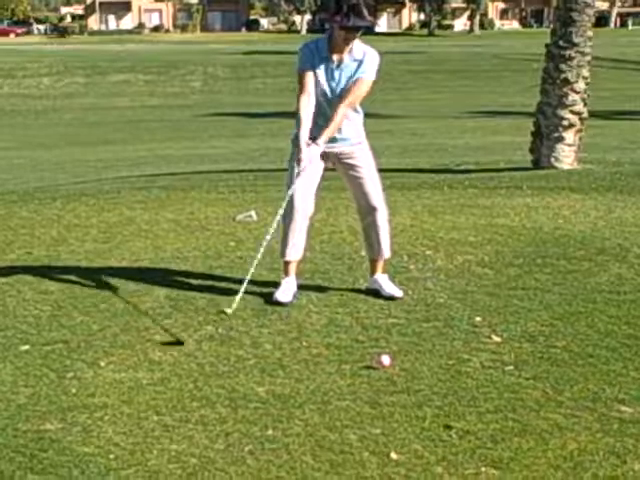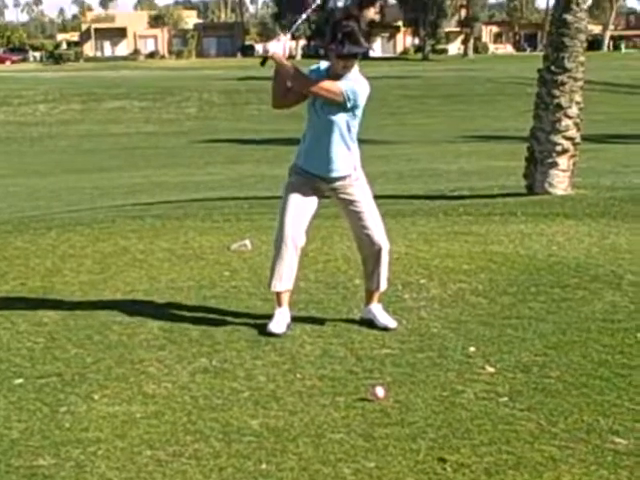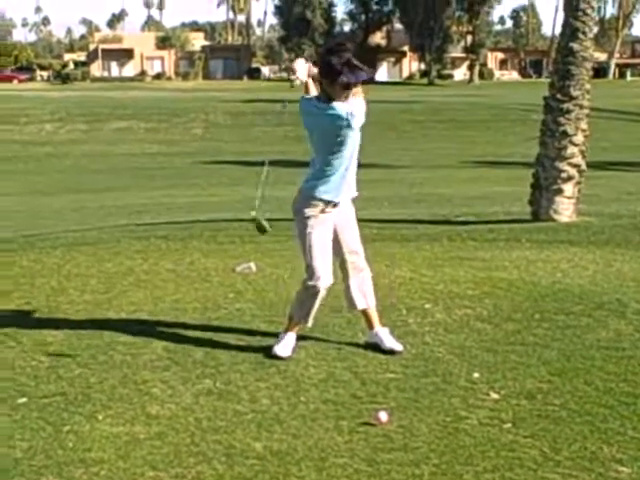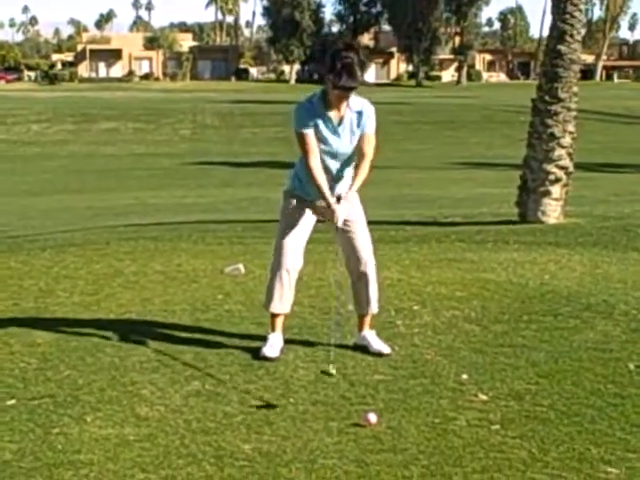
dt=1s
person 1, frame 1
left shoulder: (369, 57)
right shoulder: (310, 51)
left elbow: (347, 103)
right elbow: (306, 96)
left wrist: (320, 141)
right wrist: (302, 140)
left hip: (351, 142)
right hip: (310, 141)
left knee: (375, 207)
right knee: (298, 206)
left ankle: (378, 276)
right ankle: (289, 279)
person 1, frame 2
left shoulder: (357, 87)
right shoulder: (320, 71)
left elbow: (306, 86)
right elbow: (281, 101)
left wrist: (280, 58)
right wrist: (279, 61)
left hip: (346, 176)
right hip: (306, 172)
left knee: (376, 242)
right knee: (288, 237)
left ankle: (372, 307)
right ankle: (282, 311)
person 1, frame 3
left shoulder: (308, 105)
right shoulder: (348, 115)
right elbow: (358, 93)
left wrist: (309, 72)
right wrist: (309, 72)
left hip: (338, 199)
right hip: (317, 205)
left knee: (356, 262)
right knee: (319, 277)
left ankle: (375, 330)
right ankle: (289, 333)
person 1, frame 4
left shoulder: (365, 110)
right shoulder: (305, 110)
left elbow: (365, 157)
right elbow: (312, 160)
left wrist: (346, 199)
right wrist: (329, 202)
left hip: (345, 194)
right hip: (304, 195)
left knee: (364, 261)
right knee: (286, 260)
left ankle: (365, 332)
right ankle: (276, 334)
